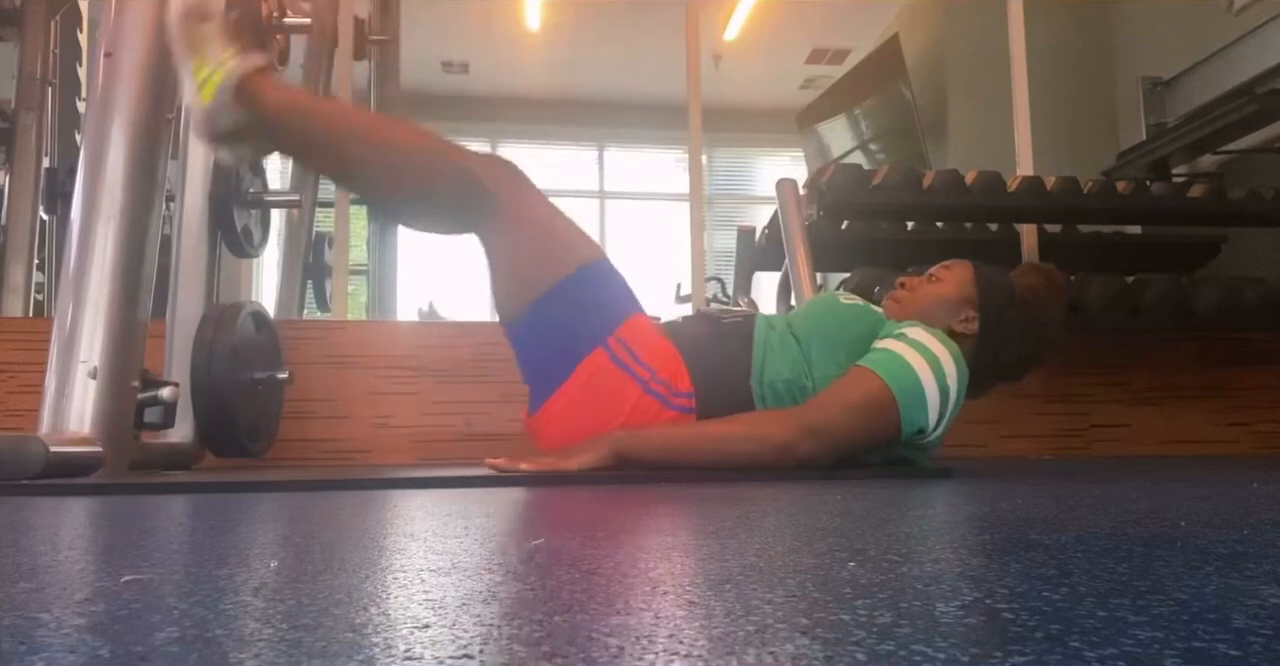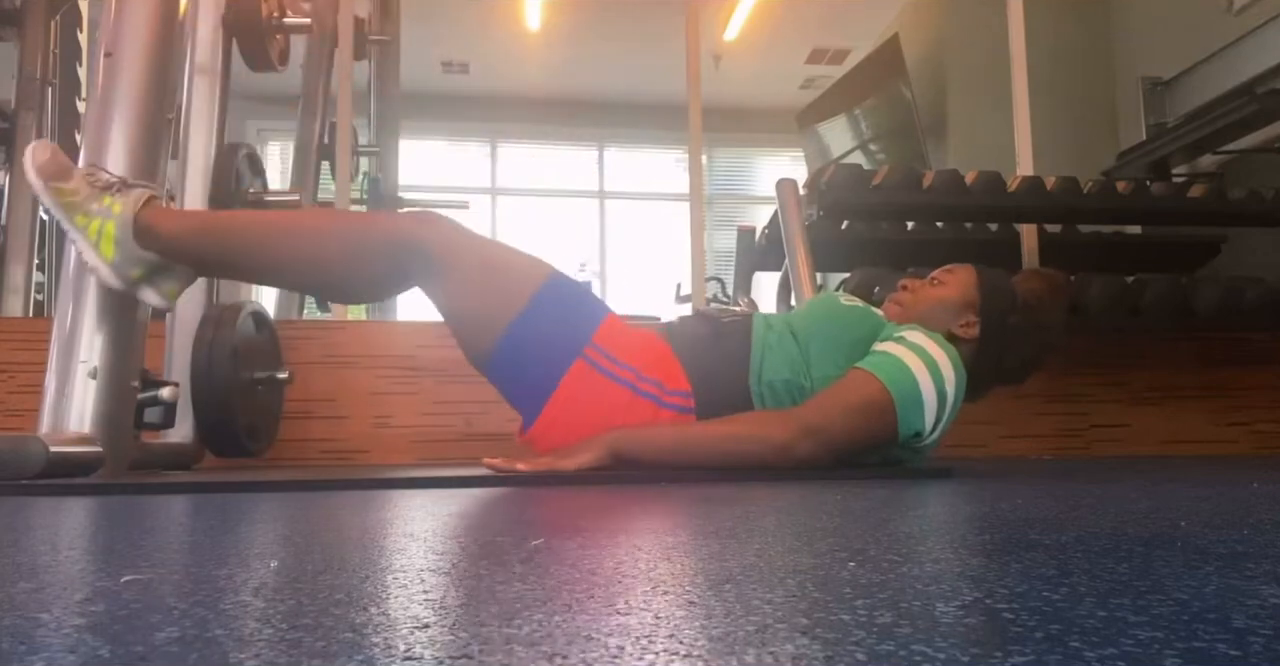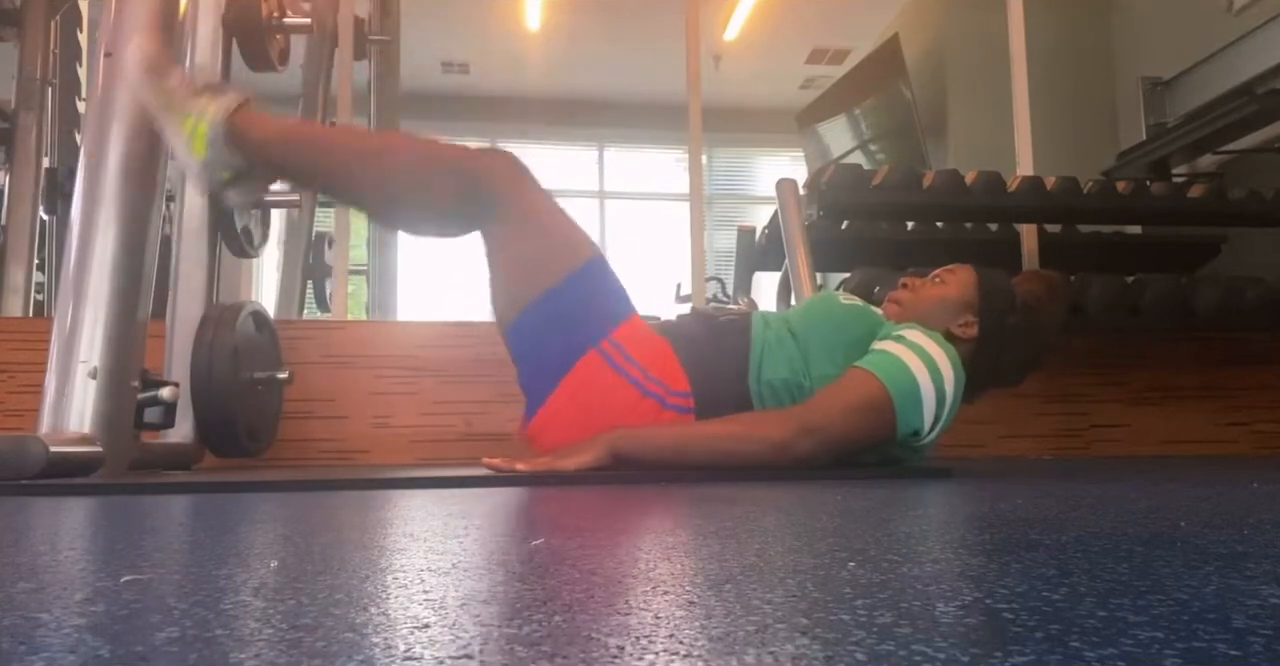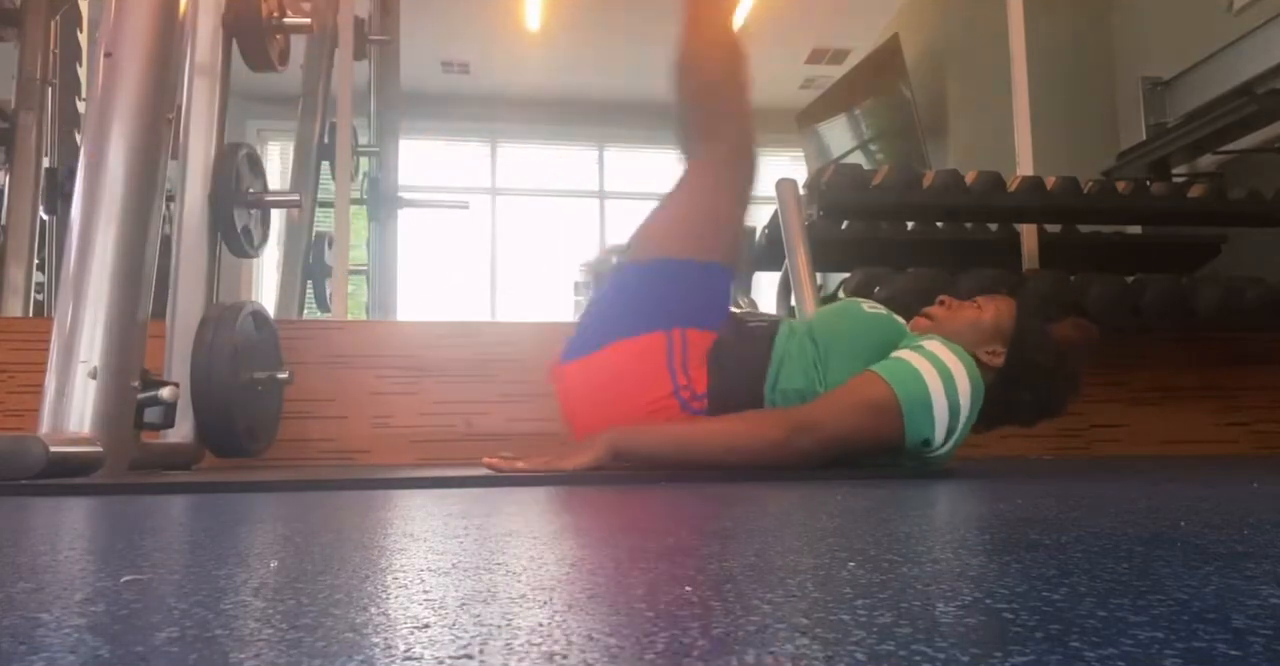
dt=0.4s
person 1, frame 1
left shoulder: (926, 359)
right shoulder: (905, 345)
left elbow: (801, 435)
left wrist: (612, 445)
left hip: (645, 395)
right hip: (650, 390)
left knee: (492, 182)
right knee: (496, 194)
left ankle: (249, 97)
right ankle: (255, 105)
person 1, frame 2
left shoulder: (926, 364)
right shoulder: (893, 348)
left elbow: (799, 434)
left wrist: (606, 445)
left hip: (639, 399)
right hip: (650, 380)
left knee: (425, 237)
right knee: (434, 242)
left ankle: (148, 230)
right ankle: (163, 238)
person 1, frame 3
left shoulder: (923, 364)
right shoulder: (895, 347)
left elbow: (797, 438)
left wrist: (614, 444)
left hip: (640, 402)
right hip: (645, 378)
left knee: (499, 179)
right knee: (502, 195)
left ankle: (234, 133)
right ankle: (252, 150)
person 1, frame 4
left shoulder: (946, 374)
right shoulder: (929, 362)
left elbow: (804, 434)
left wrist: (612, 443)
left hip: (648, 375)
right hip: (668, 372)
left knee: (720, 147)
